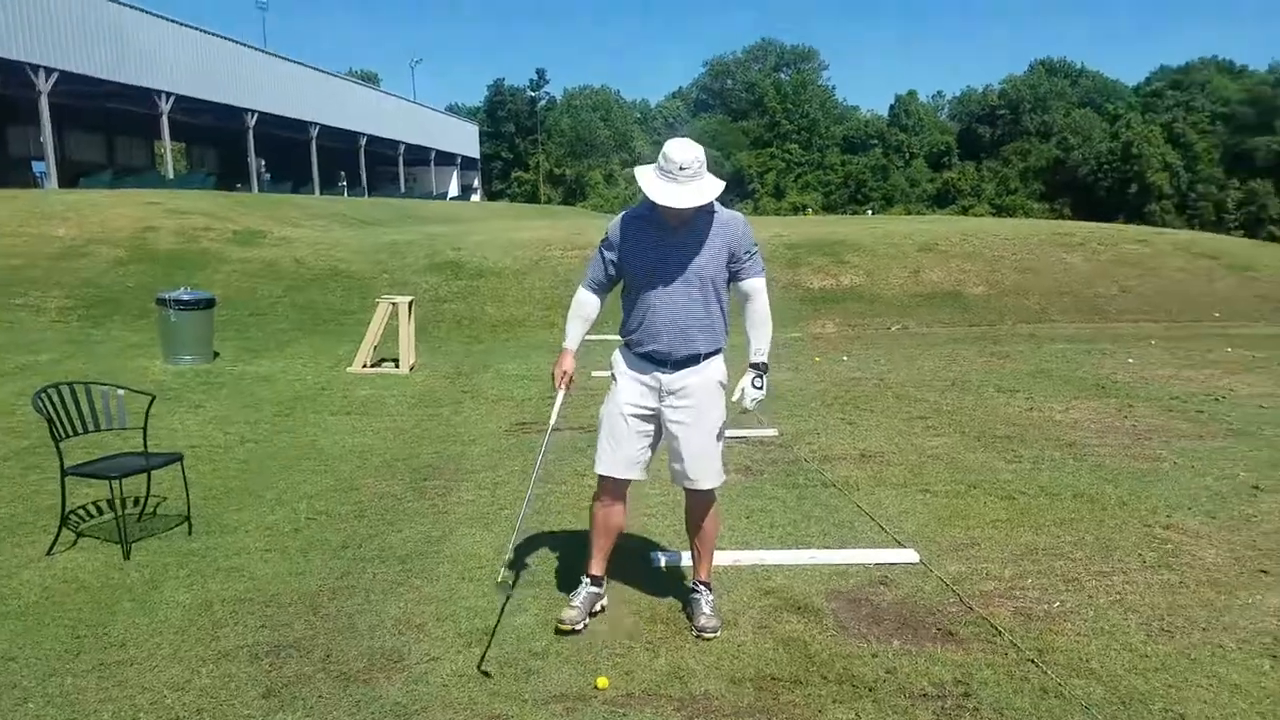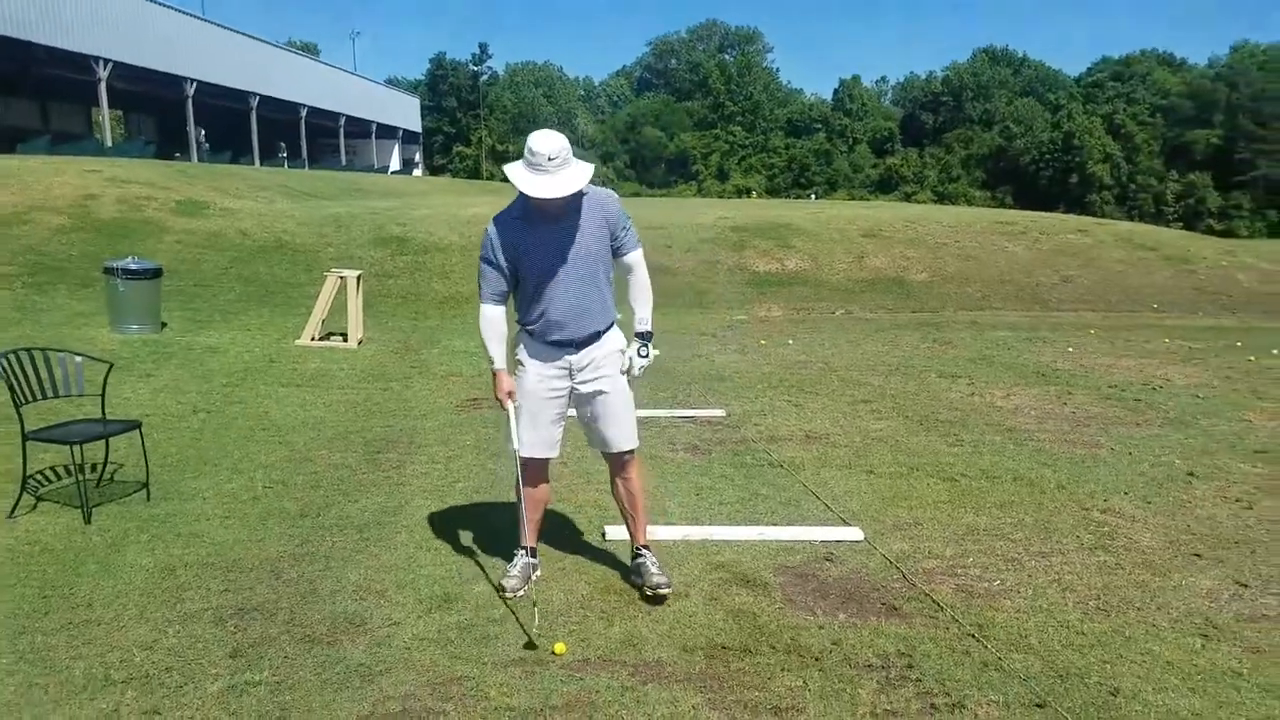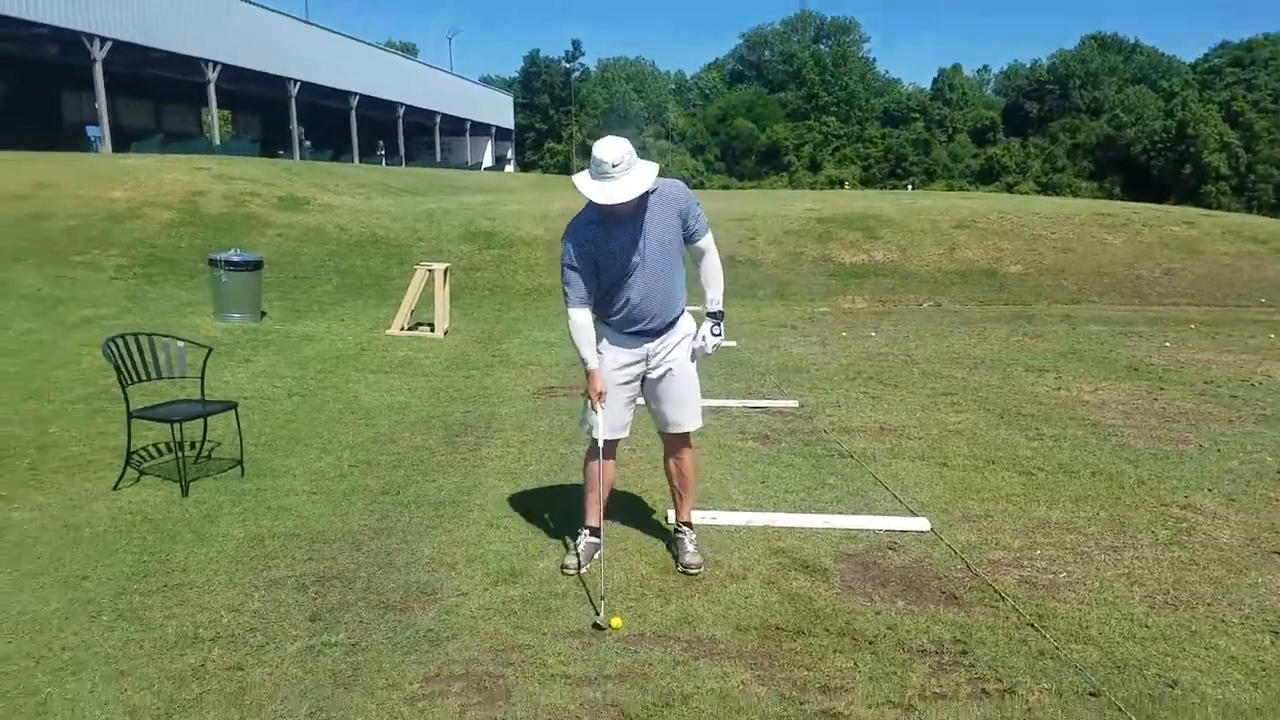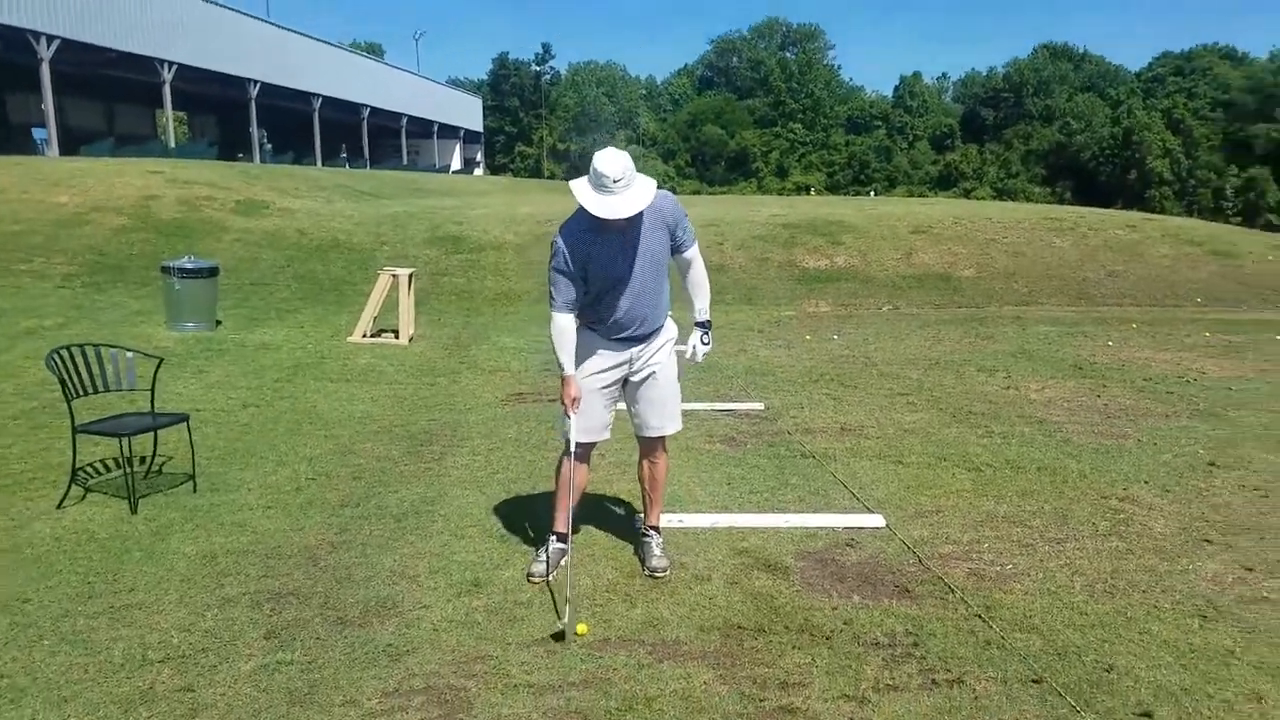
dt=0.5s
person 1, frame 1
left shoulder: (731, 227)
right shoulder: (626, 227)
left elbow: (754, 297)
right elbow: (591, 290)
left wrist: (758, 365)
right wrist: (569, 348)
left hip: (700, 376)
right hip: (634, 372)
left knee: (701, 488)
right knee: (611, 481)
left ankle: (702, 589)
right ankle: (592, 584)
person 1, frame 2
left shoulder: (605, 206)
right shoulder: (503, 228)
left elbow: (635, 268)
right elbow: (492, 302)
left wrist: (643, 333)
right wrist: (499, 368)
left hip: (602, 350)
right hip: (539, 356)
left knee: (622, 455)
right knee: (533, 461)
left ankle: (642, 553)
right ankle: (527, 554)
person 1, frame 3
left shoulder: (675, 197)
right shoulder: (581, 233)
left elbow: (705, 252)
right elbow: (578, 307)
left wrist: (714, 314)
right wrist: (591, 368)
left hip: (673, 337)
right hip: (615, 343)
left knee: (679, 438)
right knee: (603, 439)
left ankle: (684, 530)
right ankle: (590, 533)
person 1, frame 4
left shoulder: (665, 208)
right shoulder: (571, 238)
left elbow: (691, 262)
right elbow: (563, 312)
left wrist: (702, 322)
right wrist: (568, 374)
left hip: (655, 343)
right hip: (597, 347)
left knee: (654, 442)
right knee: (578, 445)
left ankle: (651, 533)
right ankle: (558, 538)
